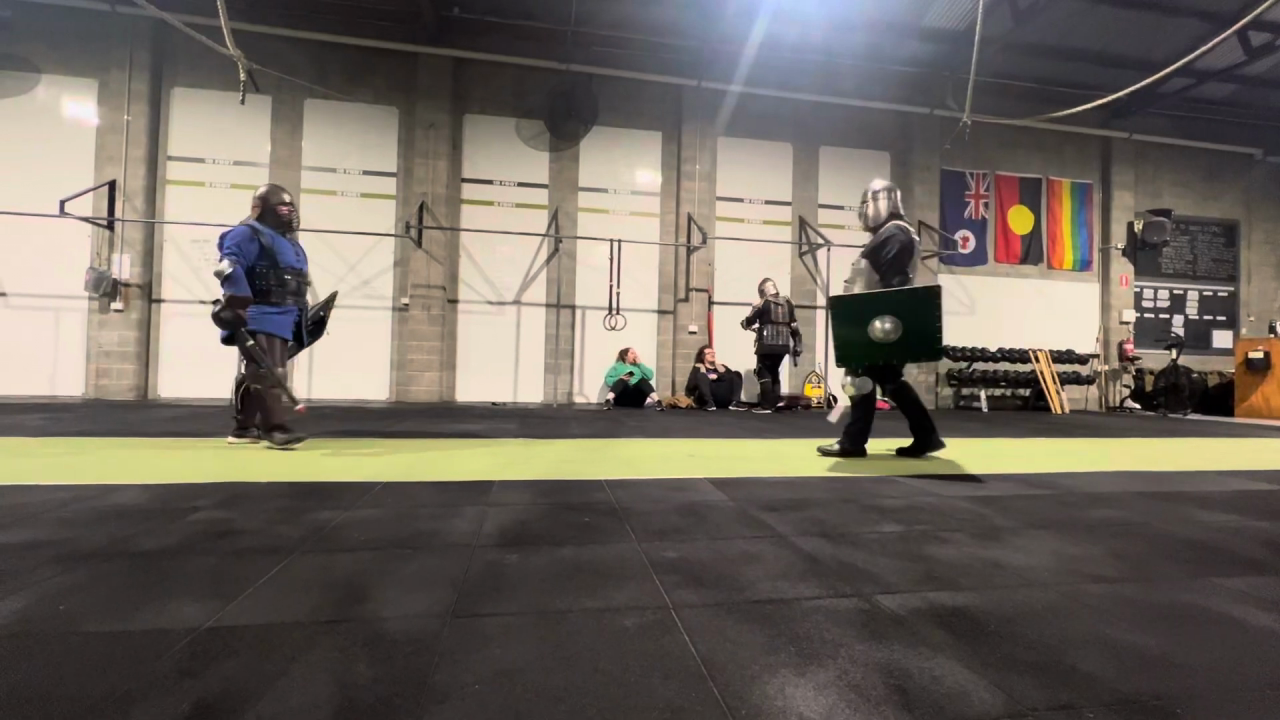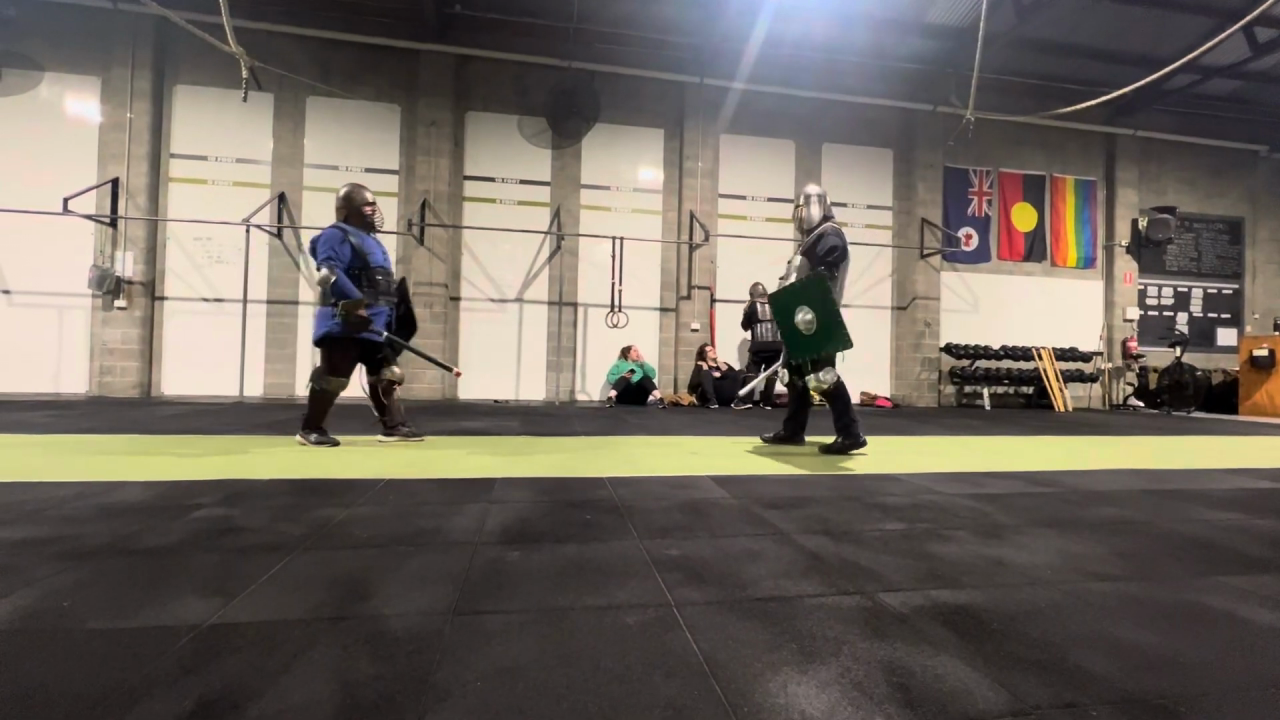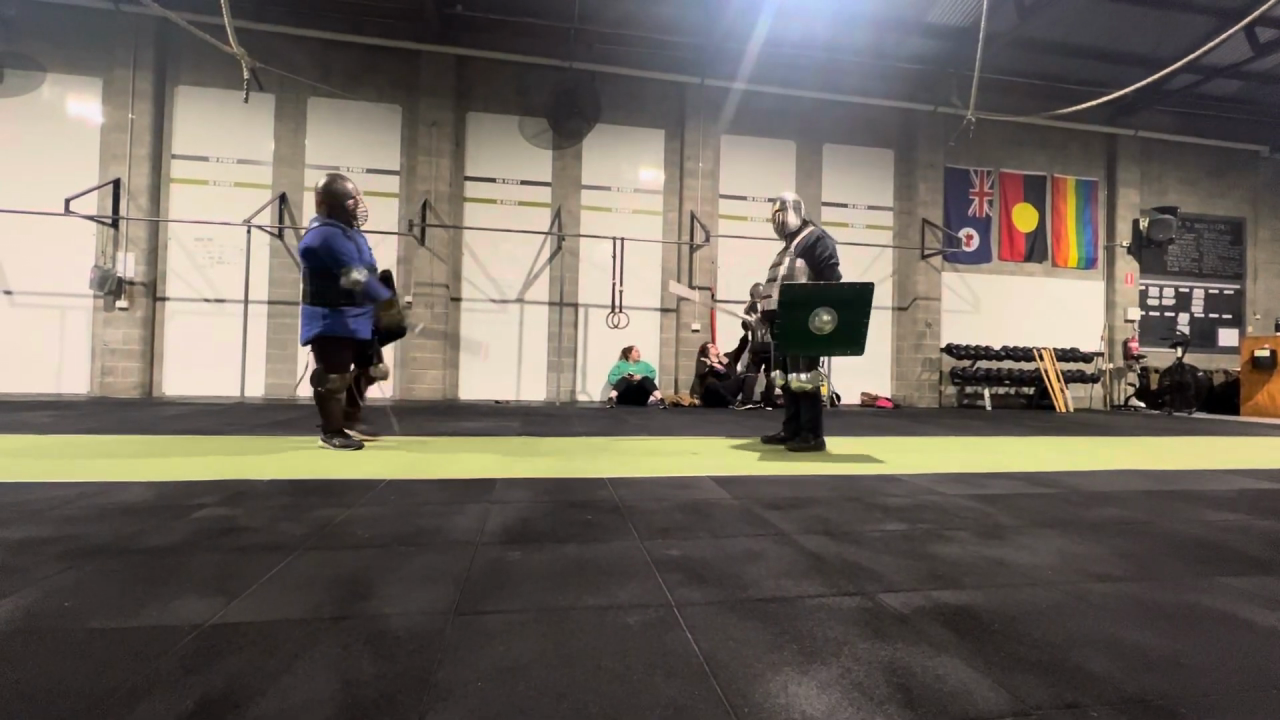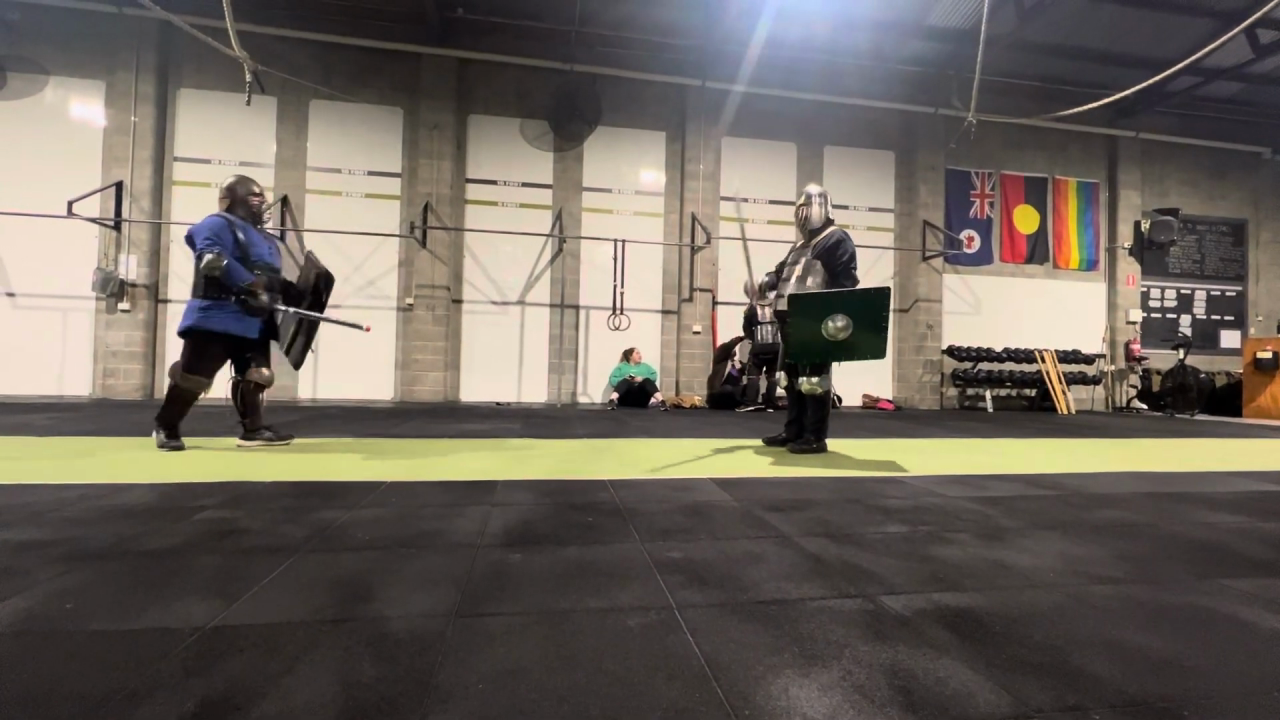
dt=1s
person 1, frame 1
left shoulder: (290, 243)
right shoulder: (248, 235)
left elbow: (296, 284)
right elbow: (230, 269)
left wrist: (304, 317)
right wrist: (237, 304)
left hip: (284, 320)
right hip: (260, 317)
left knee: (255, 372)
right knee: (269, 371)
left ankle: (244, 428)
right ankle: (274, 428)
person 1, frame 2
left shoulder: (370, 240)
right shoulder: (337, 236)
right elbow: (329, 272)
left wrist: (388, 313)
right wrist: (354, 304)
left hip: (375, 322)
right hip: (346, 321)
left knee: (385, 373)
right knee: (333, 374)
left ankle: (393, 427)
right ankle: (311, 429)
person 1, frame 3
left shoulder: (343, 231)
right shoulder: (328, 235)
left elbow: (361, 274)
right elbow: (356, 275)
left wrist: (383, 304)
right wrist: (388, 303)
left hip: (351, 316)
right hip: (332, 318)
left knee: (367, 367)
right knee: (333, 375)
left ankle: (349, 419)
right ankle: (331, 433)
person 1, frame 4
left shoulder: (262, 237)
right shoulder: (217, 225)
left elbow: (272, 276)
right elbow: (215, 261)
left wrist: (292, 292)
right wrist: (253, 289)
left hip: (251, 321)
right hip: (216, 315)
left knee: (256, 374)
right knee: (194, 376)
left ankle: (254, 430)
right ankle: (165, 428)
person 2, frame 1
left shoulder: (894, 234)
right shoulder: (891, 235)
left elbow: (895, 282)
left knee: (862, 379)
right knee: (892, 382)
left ankle: (854, 441)
right ankle: (926, 437)
person 2, frame 2
left shoulder: (829, 235)
right shoulder: (814, 239)
left elbow: (823, 277)
left knee: (822, 374)
right knee: (796, 375)
left ankle: (850, 434)
right ankle: (793, 430)
person 2, frame 3
left shoulder: (816, 239)
right shoulder: (786, 249)
left elbow: (830, 277)
right wrist: (765, 314)
left knee: (803, 376)
right knee: (787, 377)
left ankle: (813, 435)
right ankle: (792, 430)
person 2, frame 4
left shoulder: (836, 239)
right shoulder: (801, 244)
left elbow: (845, 281)
right elbow: (783, 275)
right wrist: (764, 285)
left knee: (813, 378)
right knee: (792, 377)
left ankle: (815, 437)
right ankle: (794, 431)
